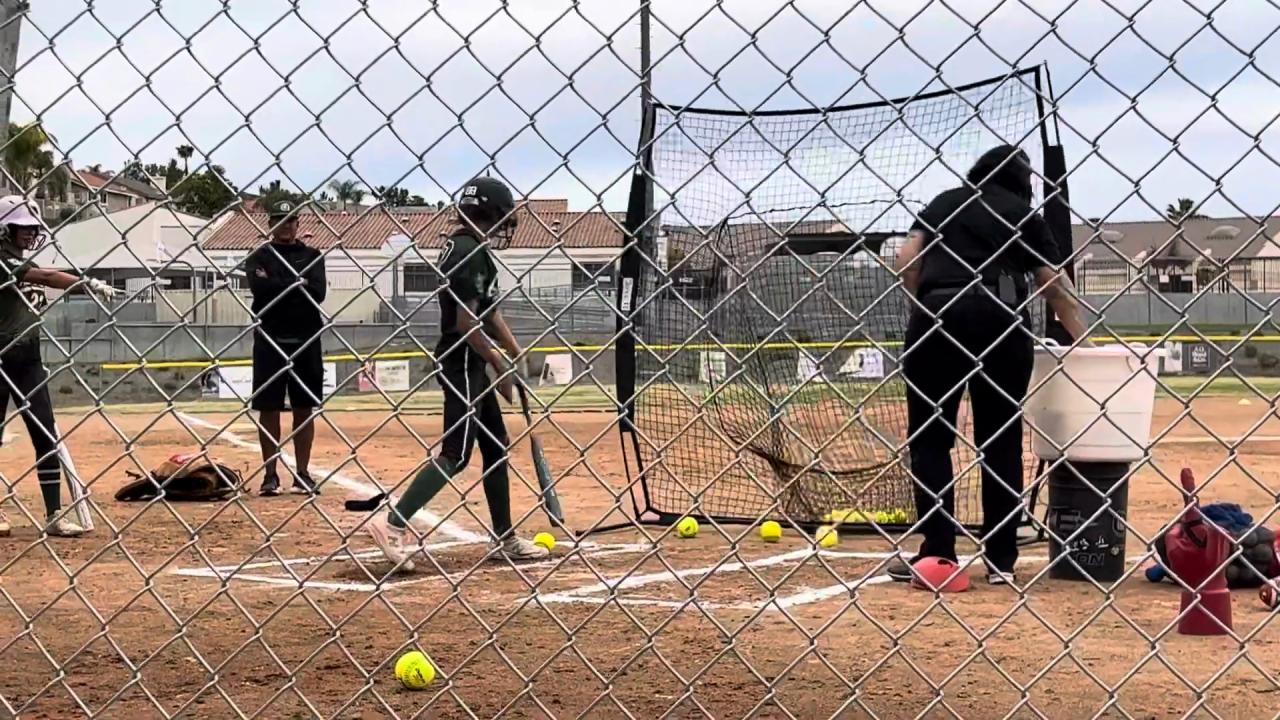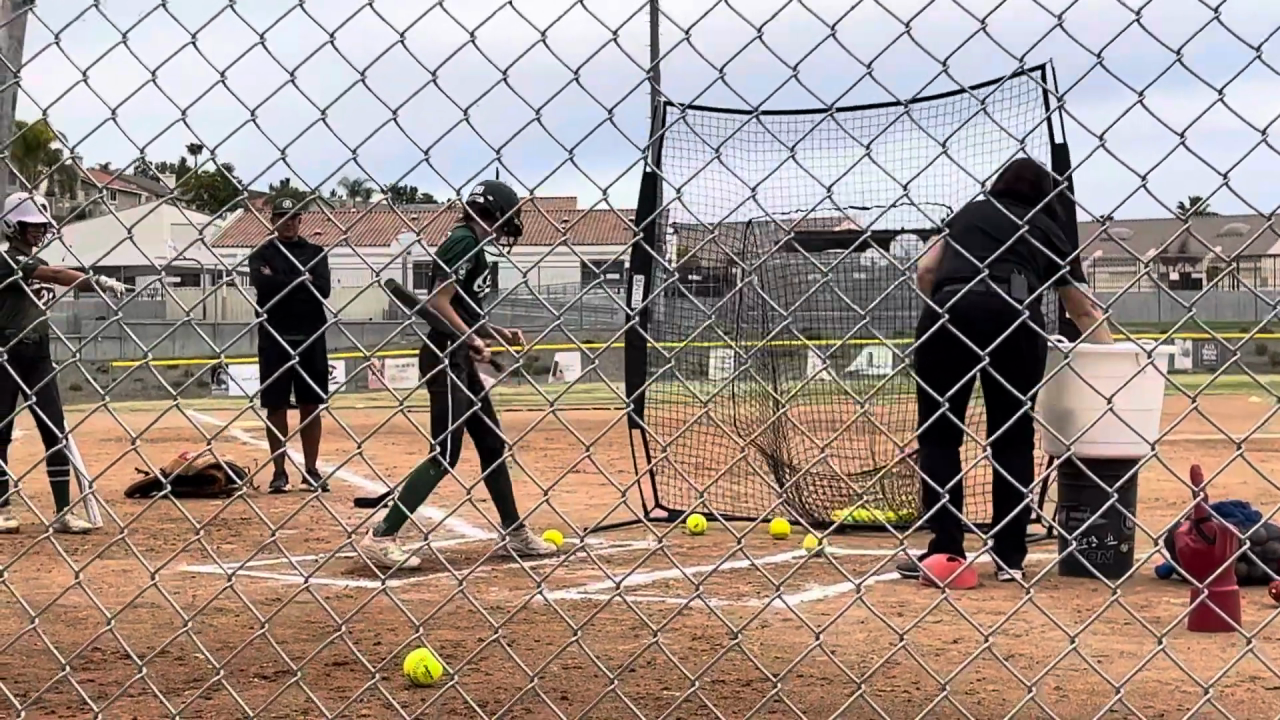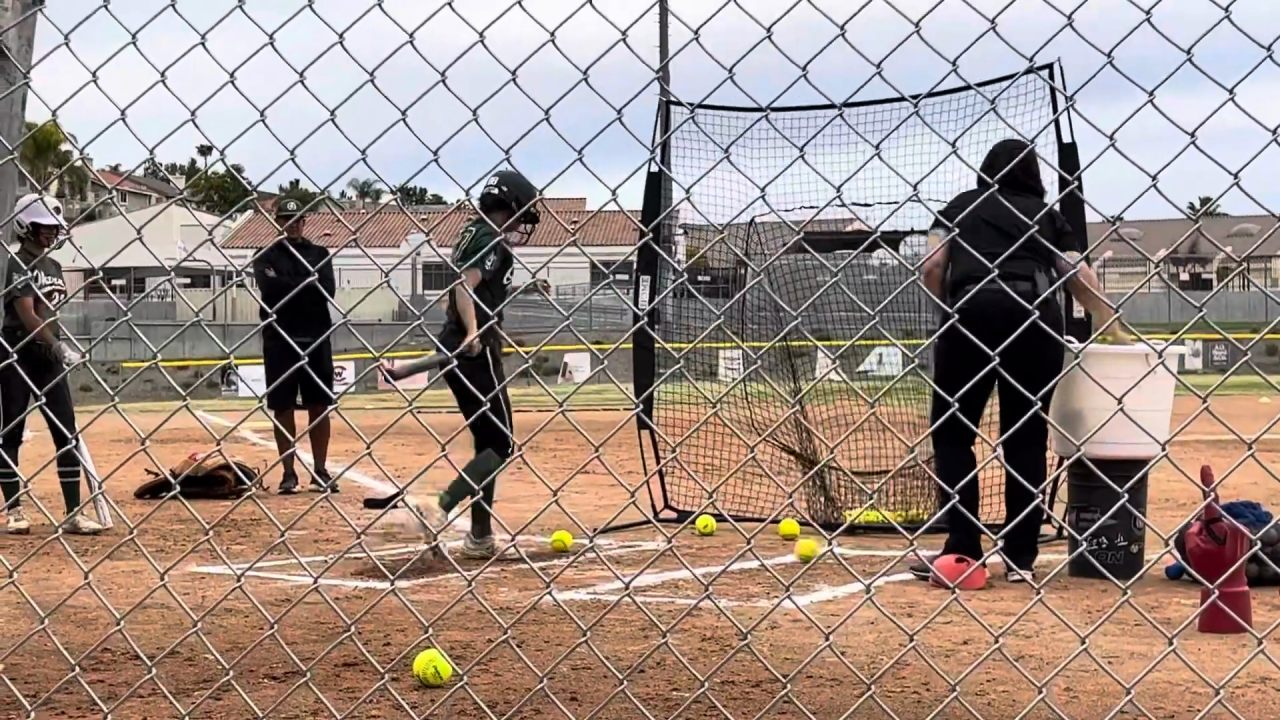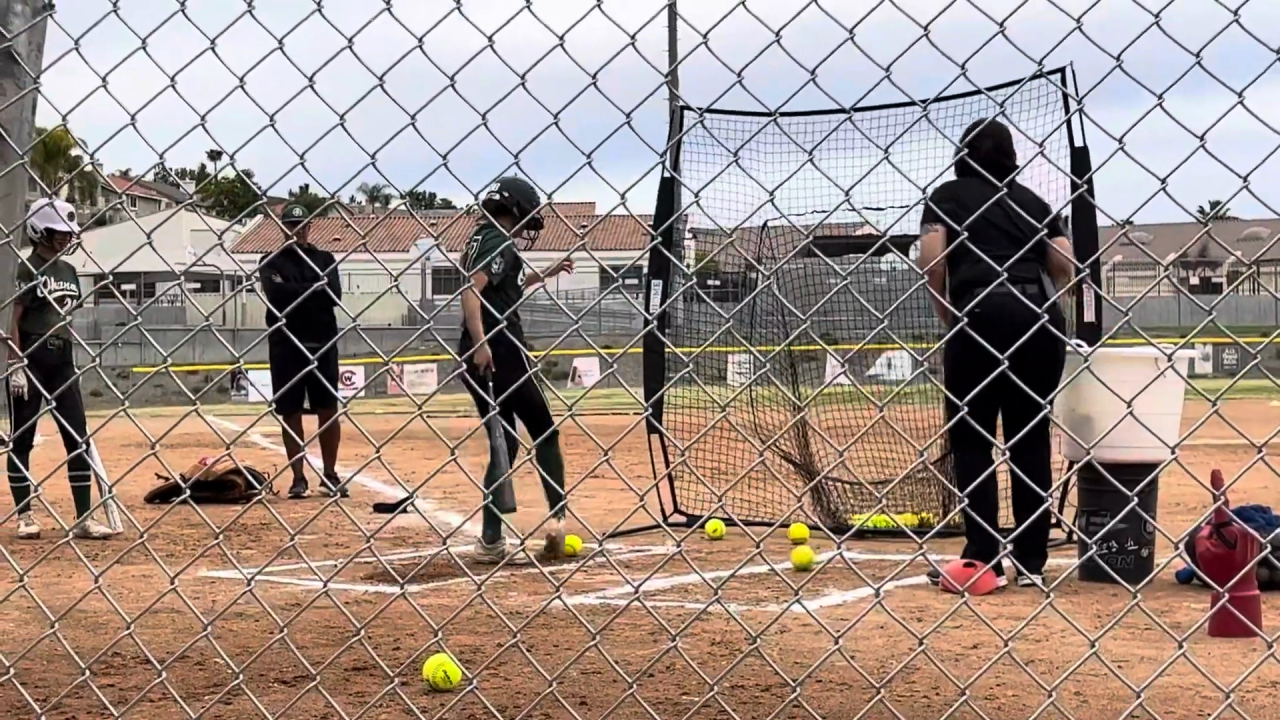
dt=0.3s
person 1, frame 1
left shoulder: (944, 202)
right shoulder: (1026, 215)
left elbow: (905, 265)
right elbow: (1060, 292)
right wrist: (1085, 348)
left hip: (939, 315)
right hip: (1002, 319)
left knee: (930, 436)
right knee: (1001, 439)
left ankle: (939, 553)
right ankle: (1001, 558)
person 1, frame 2
left shoulder: (969, 212)
right shoulder: (1048, 231)
left elbow: (926, 270)
right elbow: (1085, 311)
left hip: (952, 311)
right hip: (1015, 315)
left knee: (939, 434)
right knee: (1013, 436)
left ankle: (946, 551)
right ankle: (1010, 556)
person 1, frame 3
left shoulder: (961, 205)
right shoulder: (1046, 214)
left elbow: (932, 266)
right elbow: (1082, 279)
left wrist: (950, 312)
right wrist: (1115, 332)
left hip: (975, 310)
right hip: (1036, 313)
left knee: (952, 431)
right knee: (1026, 436)
left ankle: (965, 551)
right ankle: (1021, 557)
person 1, frame 4
left shoulder: (947, 195)
right shoulder: (1032, 200)
left elbow: (931, 260)
right elbow: (1066, 265)
left wrist: (944, 310)
left hip: (983, 316)
right hip: (1040, 317)
left knee: (971, 438)
right knee: (1031, 441)
left ankle: (984, 560)
right ankle: (1031, 562)
person 2, frame 1
left shoulder: (470, 249)
right shoulder: (469, 253)
left elbow: (489, 310)
right elbow: (467, 321)
left wrist: (514, 349)
right wrist: (498, 361)
left hip: (470, 363)
right hip: (461, 363)
left knee: (498, 447)
right knee: (455, 454)
left ankle: (506, 539)
right ankle: (389, 526)
person 2, frame 2
left shoulder: (473, 246)
right shoulder: (464, 242)
right elbow: (437, 302)
left wrist: (500, 334)
right wrist: (471, 339)
left hip: (462, 361)
right hip: (447, 359)
left knee: (494, 445)
right knee: (444, 456)
left ankle: (516, 533)
right ankle: (380, 536)
person 2, frame 3
left shoulder: (475, 234)
right shoulder: (495, 239)
right elbow: (464, 287)
left wrist: (521, 287)
right wrist: (471, 331)
left hip: (465, 350)
right hip: (476, 351)
left knee: (491, 440)
right knee: (500, 443)
left ankle: (481, 536)
right ankle: (442, 510)
person 2, frame 4
left shoulder: (479, 240)
right shoulder: (499, 243)
right elbow: (471, 291)
left wrist: (545, 273)
right wrist: (480, 341)
left hip: (477, 357)
right hip: (502, 352)
left knee: (504, 444)
right knee: (545, 433)
left ankle: (491, 540)
right ankle: (556, 517)
person 3, frame 1
left shoulder: (29, 268)
right elbow: (49, 277)
left wrist: (35, 356)
right wrist: (89, 284)
left hip: (29, 360)
left knee: (47, 437)
left ankle: (54, 515)
person 3, frame 2
left shoulder: (38, 264)
right elbow: (57, 275)
right wrist: (100, 282)
left hip: (39, 355)
left knee: (56, 433)
left ankle: (63, 512)
person 3, frame 3
left shoulder: (53, 266)
left wrist: (57, 351)
right wrist: (61, 349)
left hip: (48, 356)
left knee: (66, 434)
left ankle: (73, 513)
person 3, frame 4
left shoulder: (68, 270)
right shoulder: (27, 269)
right elbow: (12, 322)
right wrist: (15, 367)
left hip: (62, 360)
right hip: (30, 360)
left knee: (78, 439)
right knee: (22, 439)
left ankle: (84, 518)
right ankle: (24, 515)
person 4, frame 1
left shoulder: (312, 256)
right shoulder: (258, 257)
left elbow: (318, 293)
right elbow: (260, 288)
left wrist: (279, 289)
right wrist: (297, 286)
left hip: (306, 342)
right hip: (270, 342)
left knee: (304, 409)
right knee: (269, 409)
left ankle: (302, 474)
right ankle: (270, 474)
person 4, frame 2
left shoulder: (316, 253)
right shoulder: (262, 254)
left elbow: (323, 289)
right elbow: (264, 285)
left wrist: (283, 285)
right wrist: (302, 281)
left hip: (310, 338)
right hip: (275, 338)
left knee: (311, 406)
right knee: (276, 407)
left ankle: (311, 470)
right ankle: (279, 471)
person 4, frame 3
left shoulder: (319, 253)
right shoulder: (266, 256)
left elbow: (328, 291)
right elbow: (270, 287)
left wrist: (289, 289)
right wrist: (307, 284)
left hip: (315, 339)
right hip: (280, 340)
left knee: (320, 407)
right knee: (282, 408)
left ankle: (320, 471)
right ankle: (288, 473)
person 4, frame 4
left shoulder: (325, 259)
right shoulder: (271, 262)
left elbow: (334, 296)
right elbow: (276, 293)
left wrist: (295, 293)
right wrist: (313, 289)
left hip: (322, 344)
right hip: (286, 345)
left knee: (328, 410)
right knee: (290, 413)
left ankle: (329, 475)
right ankle: (298, 477)
